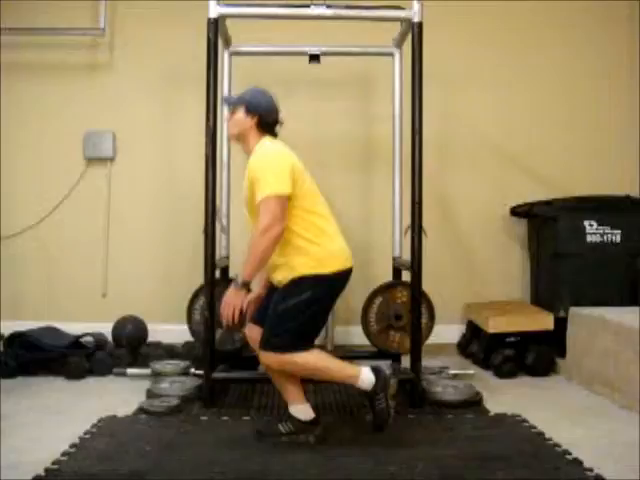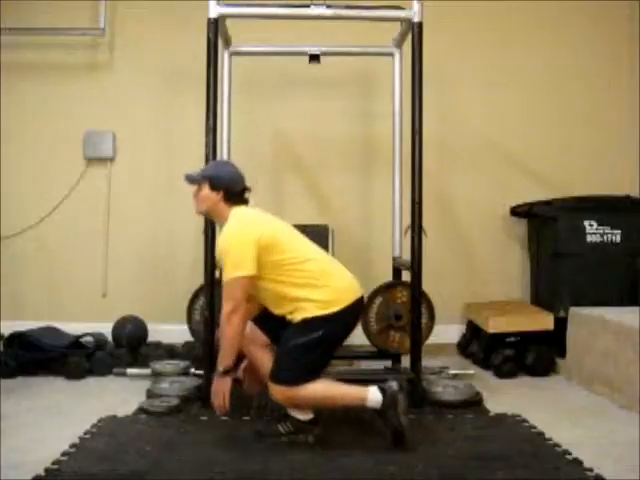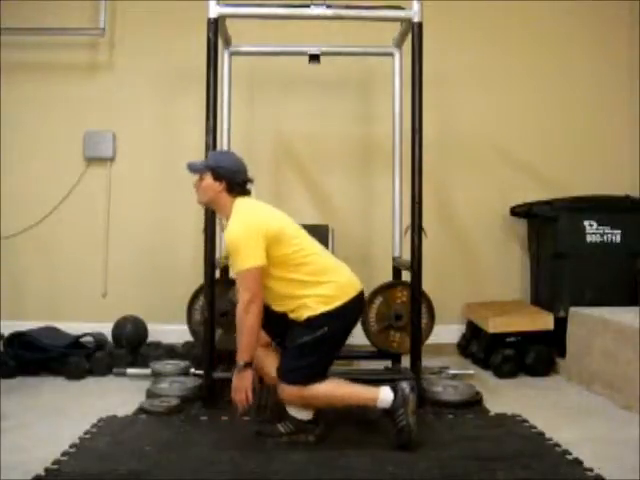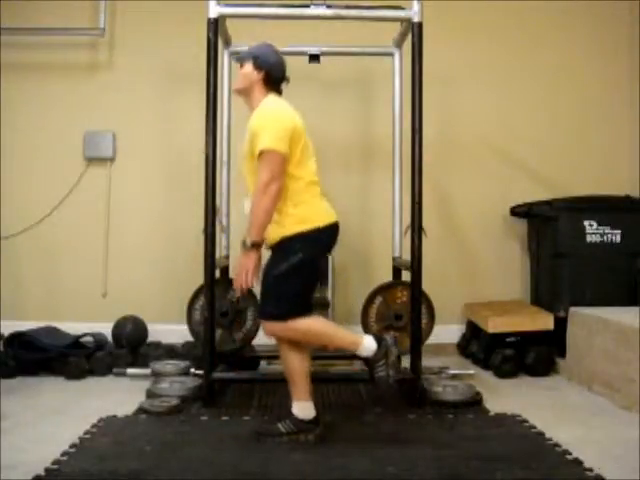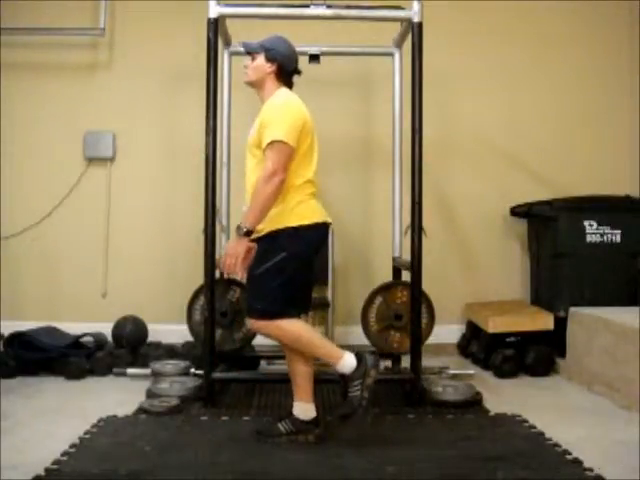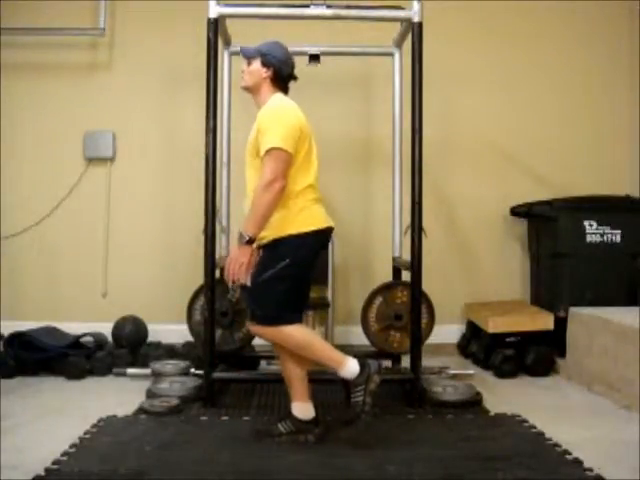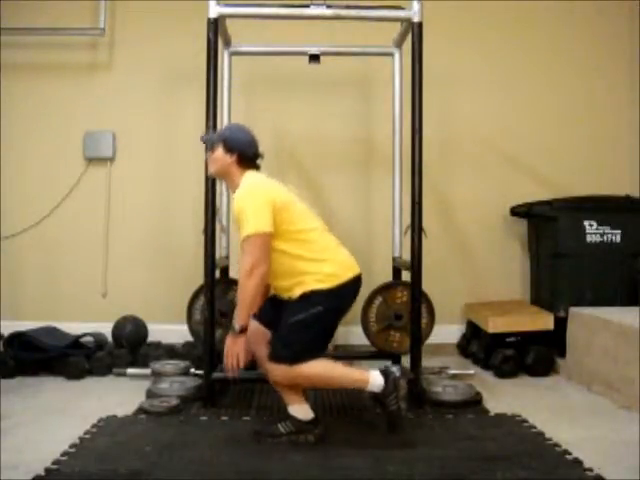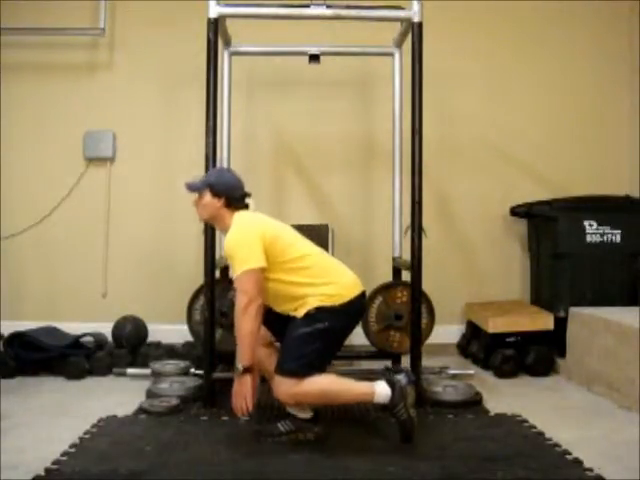
dt=0.5s
person 1, frame 1
left shoulder: (268, 157)
right shoulder: (266, 157)
left elbow: (271, 227)
right elbow: (274, 230)
left wrist: (240, 284)
right wrist: (260, 287)
left hip: (317, 268)
right hip: (303, 266)
left knee: (275, 354)
right knee: (257, 334)
left ankle: (370, 379)
right ankle: (302, 418)
person 1, frame 2
left shoulder: (234, 234)
right shoulder: (246, 221)
left elbow: (234, 309)
right elbow: (255, 293)
left wrist: (223, 372)
right wrist: (255, 361)
left hip: (329, 305)
right hip: (325, 297)
left knee: (283, 389)
right knee: (250, 336)
left ankle: (380, 397)
right ankle: (301, 418)
person 1, frame 3
left shoulder: (242, 226)
right shoulder: (248, 212)
left elbow: (250, 301)
right elbow: (256, 295)
left wrist: (243, 368)
left hip: (330, 301)
right hip: (323, 293)
left knee: (293, 387)
right knee: (253, 341)
left ankle: (390, 398)
right ankle: (302, 419)
person 1, frame 4
left shoulder: (269, 114)
right shoulder: (269, 114)
left elbow: (268, 185)
left wrist: (248, 247)
right wrist: (257, 242)
left hip: (304, 229)
right hip: (300, 229)
left knee: (278, 322)
right knee: (282, 321)
left ankle: (371, 347)
right ankle: (303, 416)
person 1, frame 5
left shoulder: (281, 106)
right shoulder: (276, 109)
left elbow: (273, 176)
left wrist: (242, 232)
right wrist: (254, 238)
left hip: (292, 228)
right hip: (292, 227)
left knee: (264, 317)
right knee: (286, 321)
left ankle: (352, 365)
right ankle: (305, 417)
person 1, frame 6
left shoulder: (277, 112)
right shoulder: (275, 113)
left elbow: (273, 183)
left wrist: (244, 241)
right wrist: (256, 244)
left hip: (294, 233)
right hip: (294, 232)
left knee: (265, 323)
right knee: (281, 325)
left ankle: (354, 370)
right ankle: (303, 417)
person 1, frame 7
left shoulder: (249, 194)
right shoulder: (254, 188)
left elbow: (254, 268)
right elbow: (261, 267)
left wrist: (237, 331)
right wrist: (245, 327)
left hip: (328, 282)
right hip: (316, 277)
left knee: (282, 368)
right knee: (255, 335)
left ankle: (380, 382)
right ankle: (302, 418)
person 1, frame 8
left shoulder: (240, 235)
right shoulder: (247, 226)
left elbow: (248, 306)
right elbow: (255, 302)
left wrist: (243, 372)
right wrist: (248, 365)
left hip: (334, 300)
right hip: (321, 295)
left knee: (288, 389)
right knee: (254, 340)
left ankle: (388, 390)
right ankle: (302, 417)
